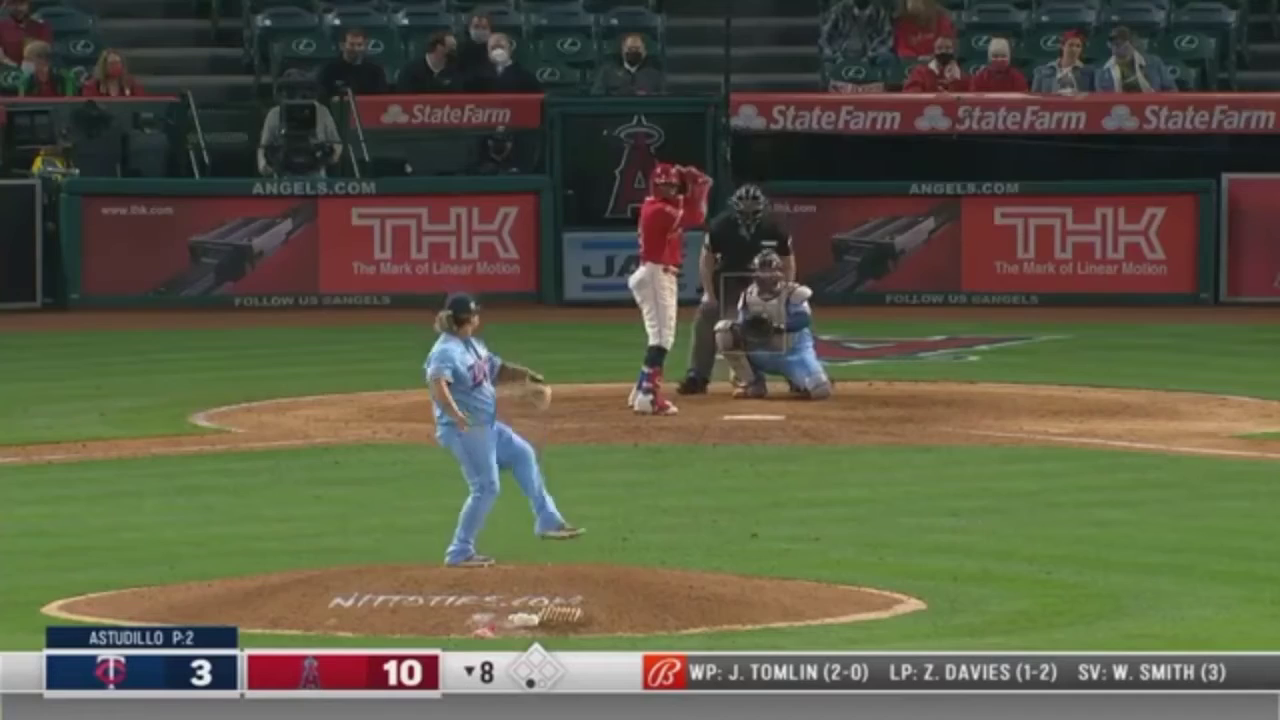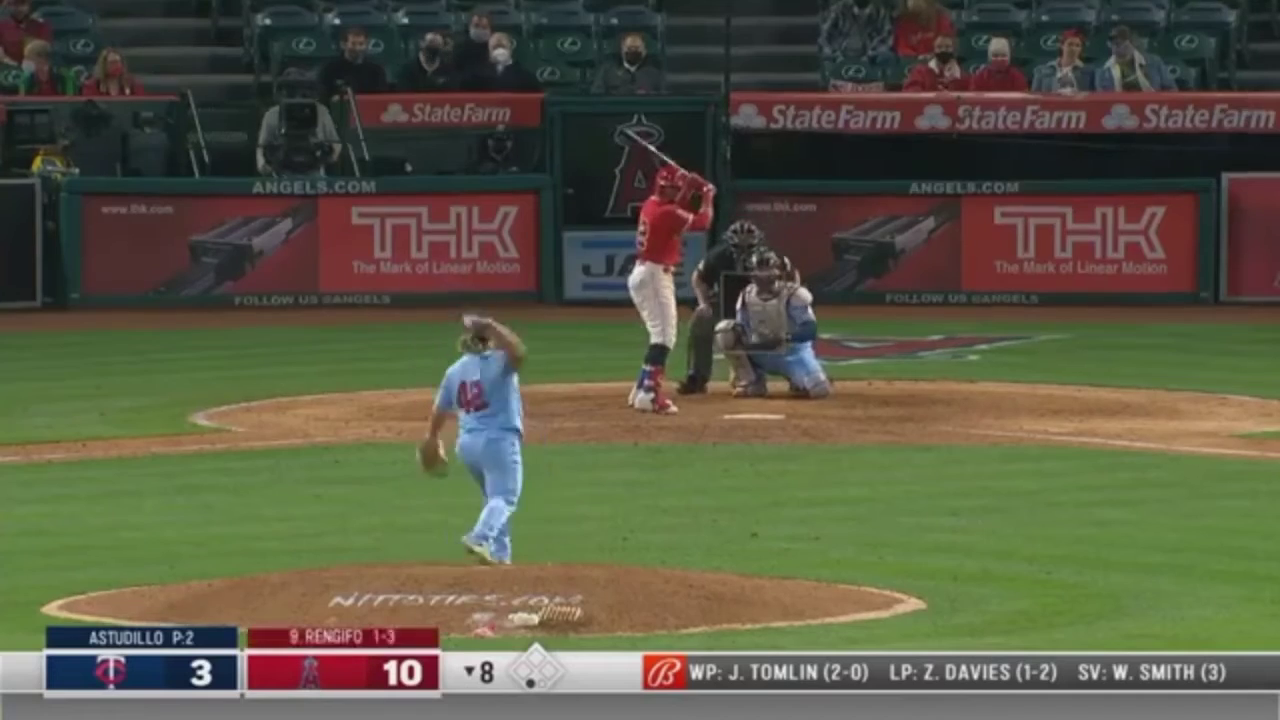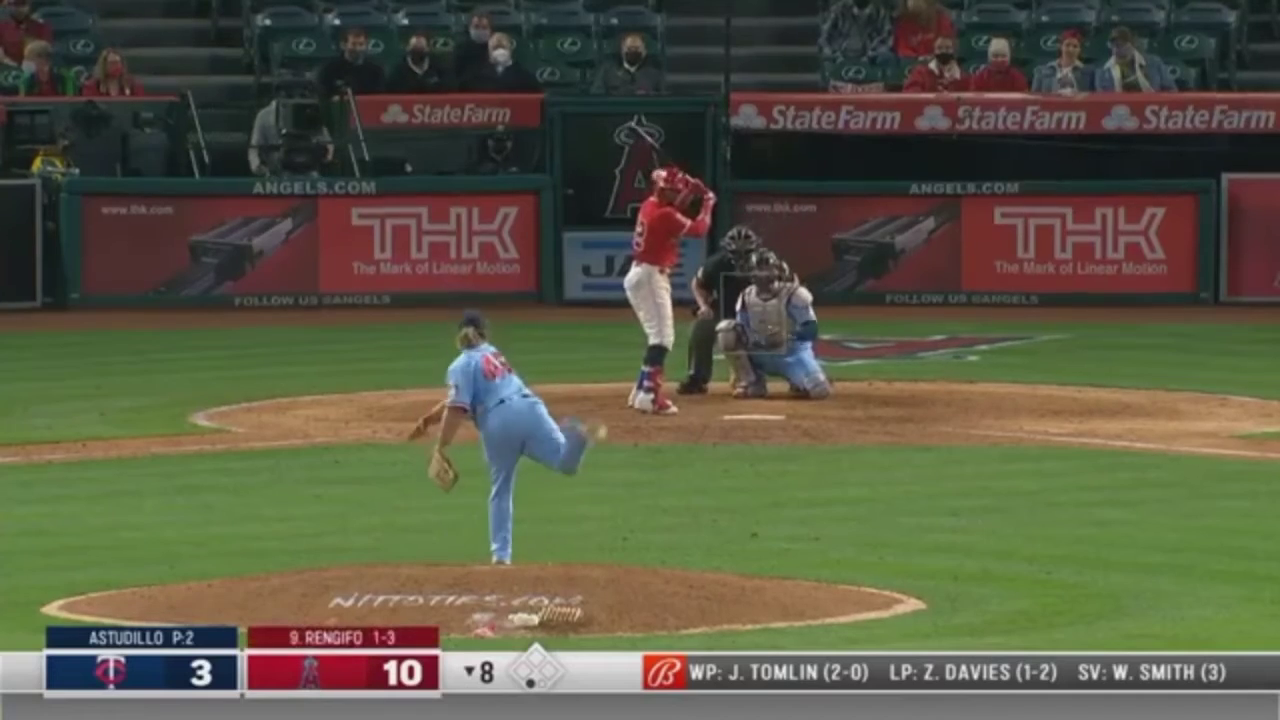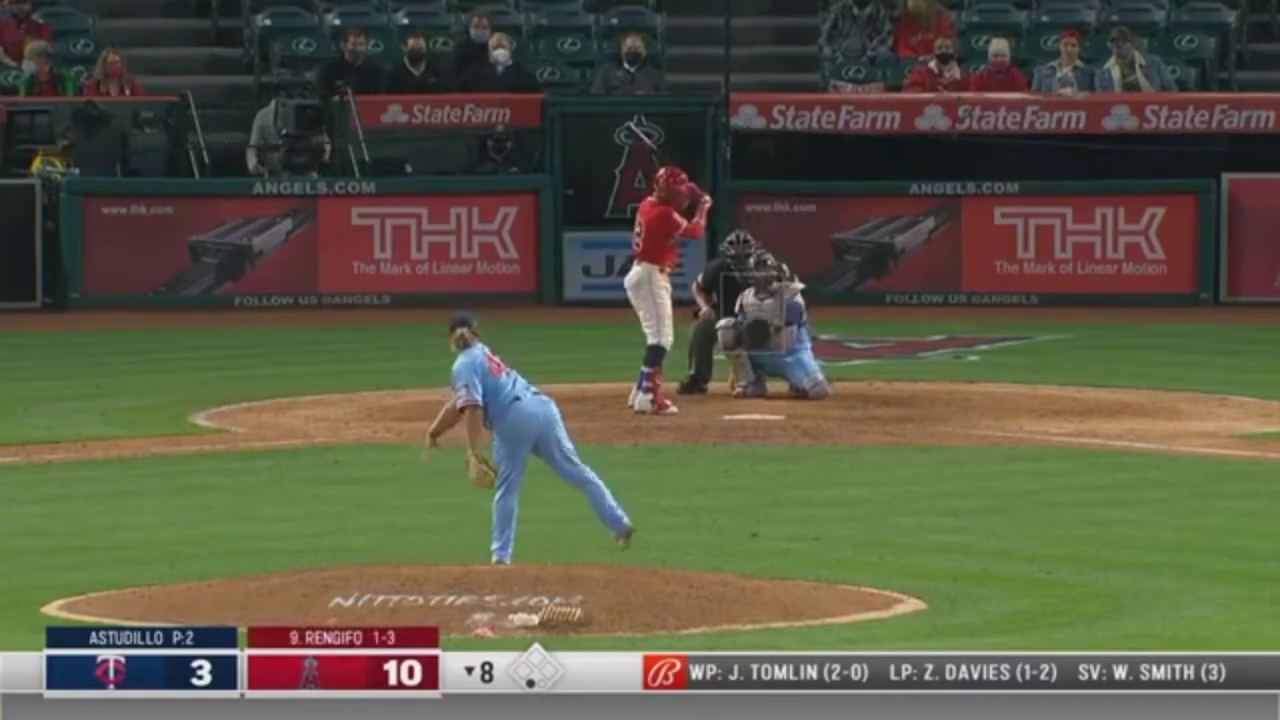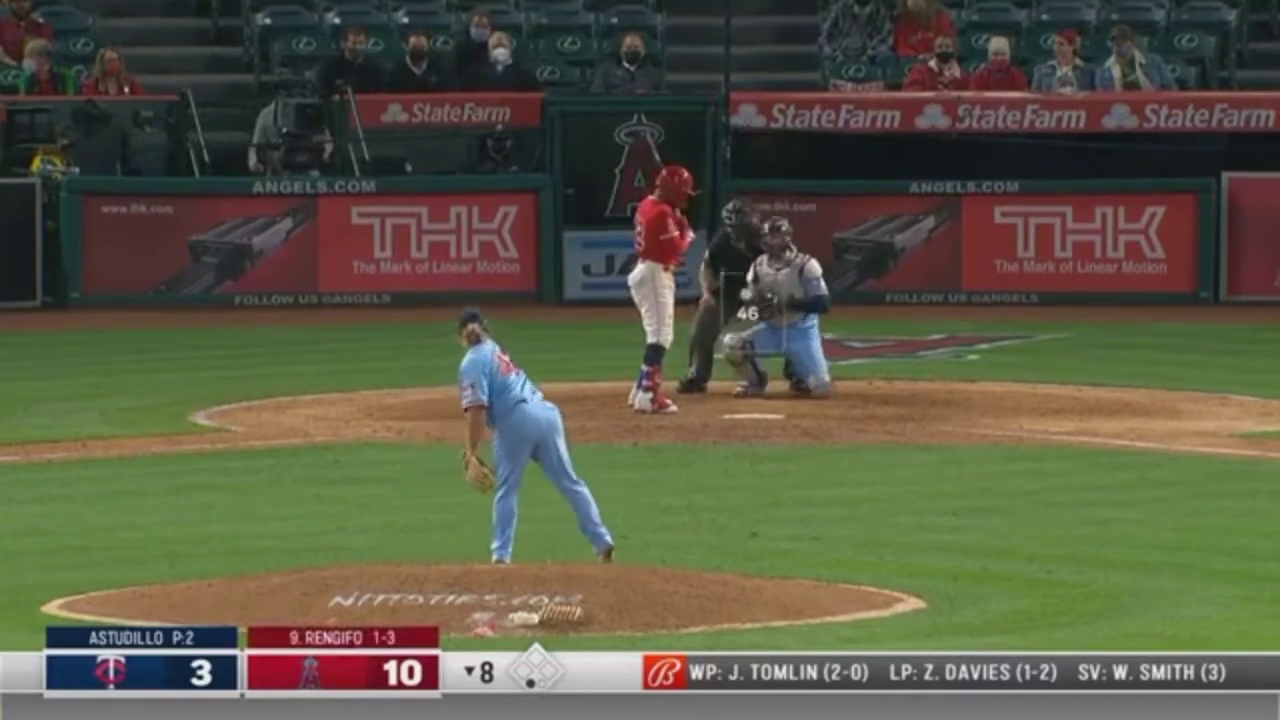
dt=0.5s
person 1, frame 1
left shoulder: (474, 345)
right shoulder: (445, 351)
left elbow: (500, 370)
right elbow: (437, 385)
left wrist: (529, 375)
right wrist: (455, 414)
left hip: (486, 426)
right hip: (464, 431)
left knee: (524, 457)
right knee: (486, 489)
left ankle: (548, 522)
right ankle: (460, 553)
person 1, frame 2
left shoulder: (456, 372)
right shoulder: (496, 362)
left elbow: (439, 412)
right elbow: (516, 353)
left wrist: (432, 440)
right wrist: (491, 325)
left hip: (468, 444)
right hip: (499, 441)
left knee: (495, 495)
right knee: (504, 498)
left ankle: (500, 552)
right ankle: (479, 539)
person 1, frame 3
left shoulder: (460, 366)
right shoulder: (493, 353)
left elbow: (457, 409)
left wrist: (441, 448)
right wrist: (427, 420)
left hip: (498, 425)
right hip: (531, 411)
left knee: (501, 491)
right knee: (567, 462)
left ankle: (501, 554)
right ankle: (576, 434)
person 1, frame 4
left shoulder: (463, 366)
right shoulder: (484, 353)
left elbow: (473, 408)
right elbow: (460, 403)
left wrist: (474, 450)
right wrist: (434, 432)
left hip: (513, 422)
right hip: (543, 409)
left knee: (507, 490)
right knee: (575, 471)
left ankle: (501, 555)
right ankle: (619, 524)
person 1, frame 5
left shoulder: (471, 363)
right shoulder: (493, 350)
left elbow: (477, 409)
left wrist: (473, 452)
right wrist: (470, 447)
left hip: (515, 423)
right hip: (547, 413)
left knee: (507, 491)
right knee: (569, 482)
left ankle: (501, 554)
right ankle: (602, 541)
person 2, frame 1
left shoulder: (666, 205)
right shoulder: (658, 210)
left elbow: (688, 209)
right elbow: (695, 218)
left wrist: (695, 185)
right wrist: (703, 188)
left hip: (662, 276)
right hip: (656, 276)
left knee: (661, 336)
right knee: (662, 337)
left ankle: (642, 392)
right ankle: (648, 397)
person 2, frame 2
left shoulder: (651, 204)
right shoulder: (667, 212)
left elbow: (679, 206)
right elbow: (702, 222)
left wrist: (691, 188)
right wrist: (708, 195)
left hip: (646, 273)
right hip: (654, 276)
left knee: (660, 335)
right knee: (665, 336)
left ankle: (641, 390)
right ankle: (650, 395)
person 2, frame 3
left shoulder: (650, 205)
right shoulder: (665, 214)
left elbow: (675, 208)
right elbow: (699, 229)
left wrist: (692, 193)
right wrist: (708, 202)
left hip: (642, 274)
right hip: (650, 277)
left knee: (657, 336)
right knee: (662, 337)
left ankle: (641, 391)
right ankle: (649, 396)
person 2, frame 4
left shoulder: (648, 204)
right shoulder: (662, 212)
left elbow: (672, 213)
right elbow: (695, 231)
left wrist: (689, 199)
right wrist: (704, 203)
left hip: (643, 273)
right hip: (651, 276)
left knee: (657, 336)
right knee: (661, 337)
left ankle: (642, 392)
right ankle: (648, 396)
person 2, frame 5
left shoulder: (648, 205)
right shoulder: (662, 212)
right elbow: (678, 247)
left wrist: (678, 223)
right wrist: (688, 233)
left hip: (647, 271)
right hip: (655, 274)
left knee: (657, 334)
right knee: (661, 335)
left ankle: (642, 390)
right ankle: (648, 395)
person 3, frame 1
left shoulder: (774, 227)
right shoulder: (720, 225)
left elbow: (787, 261)
right elbow: (707, 258)
right wrist: (708, 293)
right hip: (727, 279)
right knee: (705, 320)
right ankle: (696, 378)
person 3, frame 2
right shoulder: (718, 257)
left elbow: (792, 275)
right elbow: (698, 277)
right wrist: (703, 302)
right hip: (725, 303)
right knee: (700, 321)
right ankle: (697, 378)
person 3, frame 3
right shoulder: (716, 263)
right elbow: (697, 284)
right wrist: (704, 306)
right hip: (724, 308)
right knee: (701, 328)
right ankle: (696, 379)
person 3, frame 4
right shoulder: (717, 268)
right elbow: (697, 287)
right wrist: (705, 306)
right hip: (724, 311)
right knee: (701, 331)
right ankle: (697, 378)
person 3, frame 5
right shoulder: (722, 240)
right elbow: (707, 267)
right wrist: (707, 293)
right hip: (728, 293)
right knee: (704, 325)
left ankle: (795, 375)
right ankle: (697, 376)
person 4, frame 1
left shoulder: (794, 293)
right shoulder: (748, 296)
left elbow: (803, 320)
right elbow: (742, 330)
left wrist: (775, 326)
right wrist: (749, 327)
left hip: (794, 354)
right hip: (762, 354)
left knee: (820, 390)
right knee: (724, 329)
left ankle: (796, 380)
right ankle: (753, 382)
person 4, frame 2
left shoulder: (794, 295)
right shoulder: (747, 296)
left elbow: (810, 330)
right elbow: (740, 330)
left wrist: (781, 337)
right wrist: (751, 339)
left hip: (793, 354)
right hip: (761, 355)
left knee: (819, 389)
right knee: (725, 329)
left ankle: (797, 378)
right ankle: (753, 381)
person 4, frame 3
left shoulder: (794, 294)
right shoulder: (747, 296)
left elbow: (811, 330)
right elbow: (740, 331)
left wrist: (786, 336)
left hip: (793, 354)
right hip: (761, 355)
left knee: (819, 390)
right knee: (726, 328)
left ankle: (797, 380)
right ankle: (753, 382)
person 4, frame 4
left shoulder: (789, 291)
right shoulder: (746, 298)
left elbow: (796, 314)
right elbow: (741, 334)
left wrist: (773, 326)
left hip: (794, 355)
right hip: (762, 355)
left knee: (819, 390)
right knee: (726, 326)
left ankle: (798, 381)
right ankle: (752, 382)
person 4, frame 5
left shoulder: (805, 265)
right shoulder: (758, 266)
left elbow: (823, 305)
right elbow: (750, 302)
left wrist: (787, 303)
left hip: (802, 333)
right hip: (771, 330)
left knee: (822, 389)
right knee: (732, 343)
left ankle: (801, 377)
right ankle: (755, 382)
